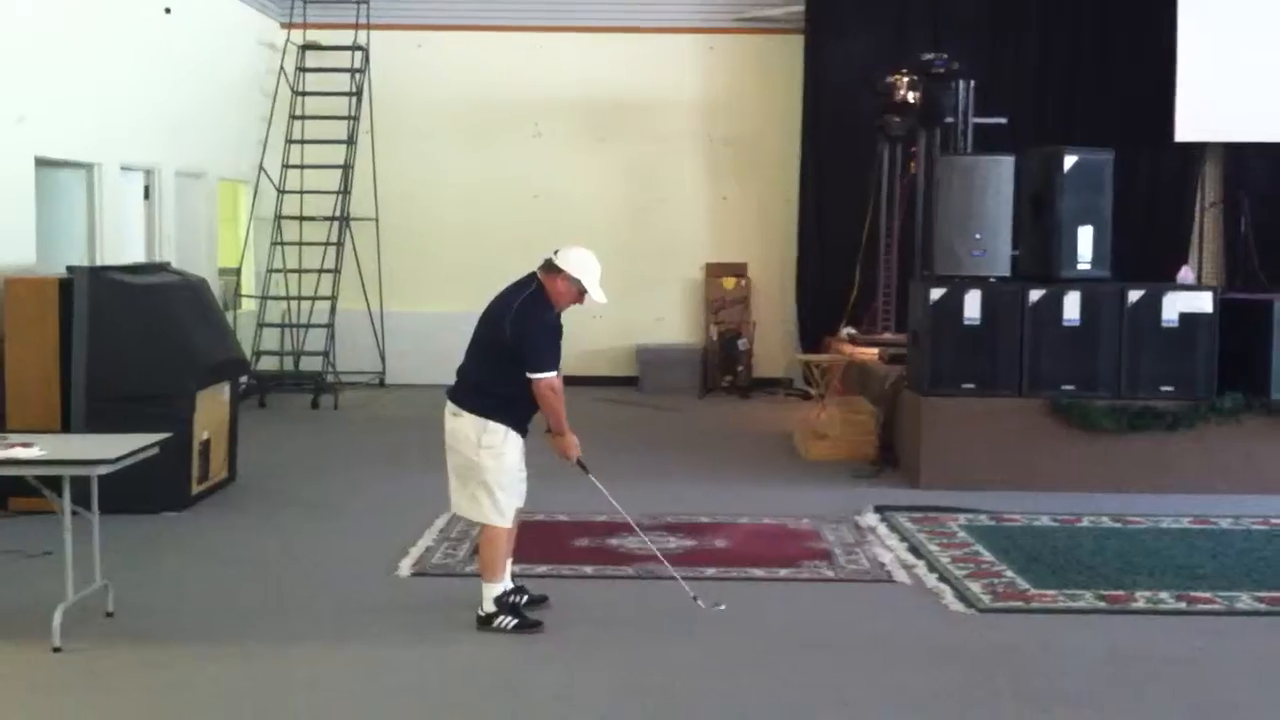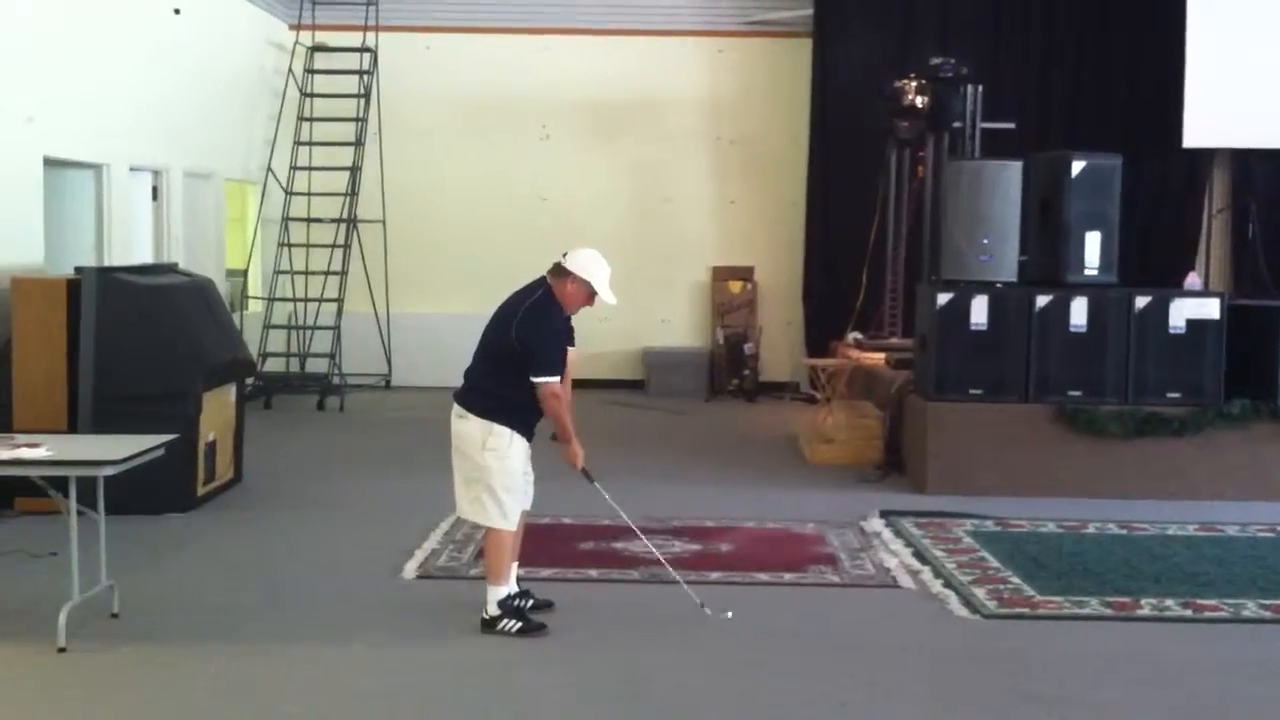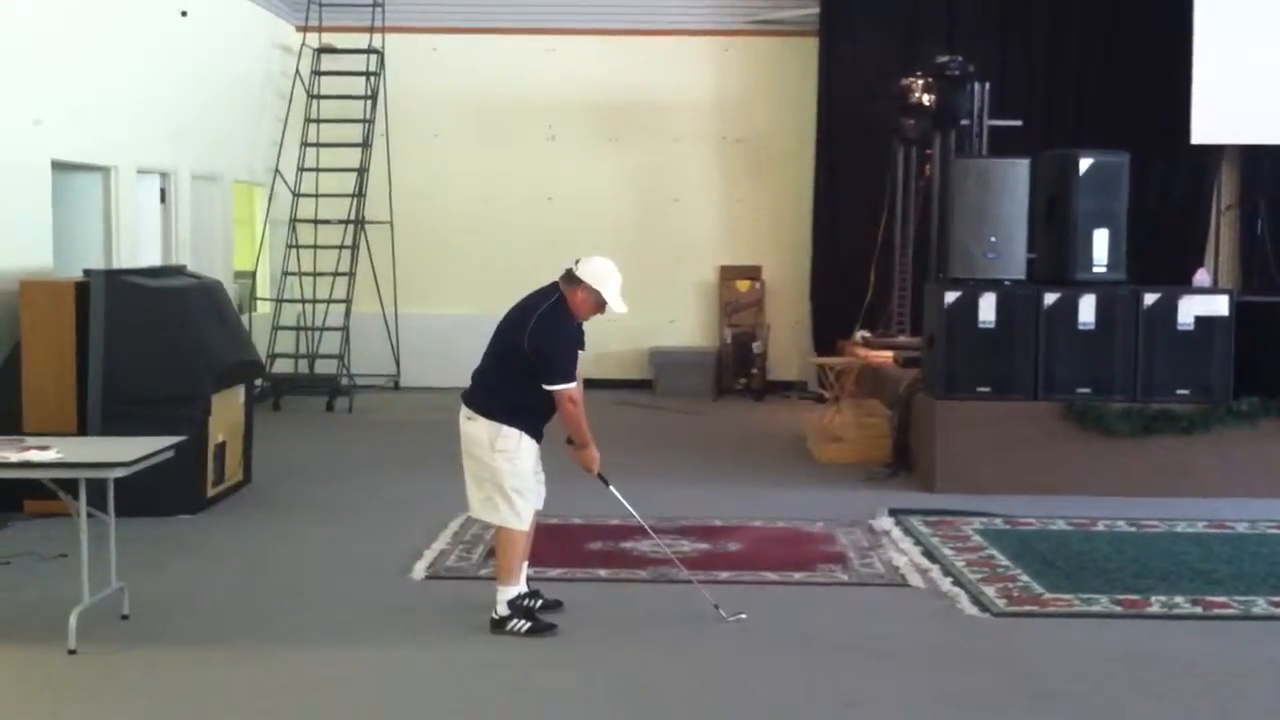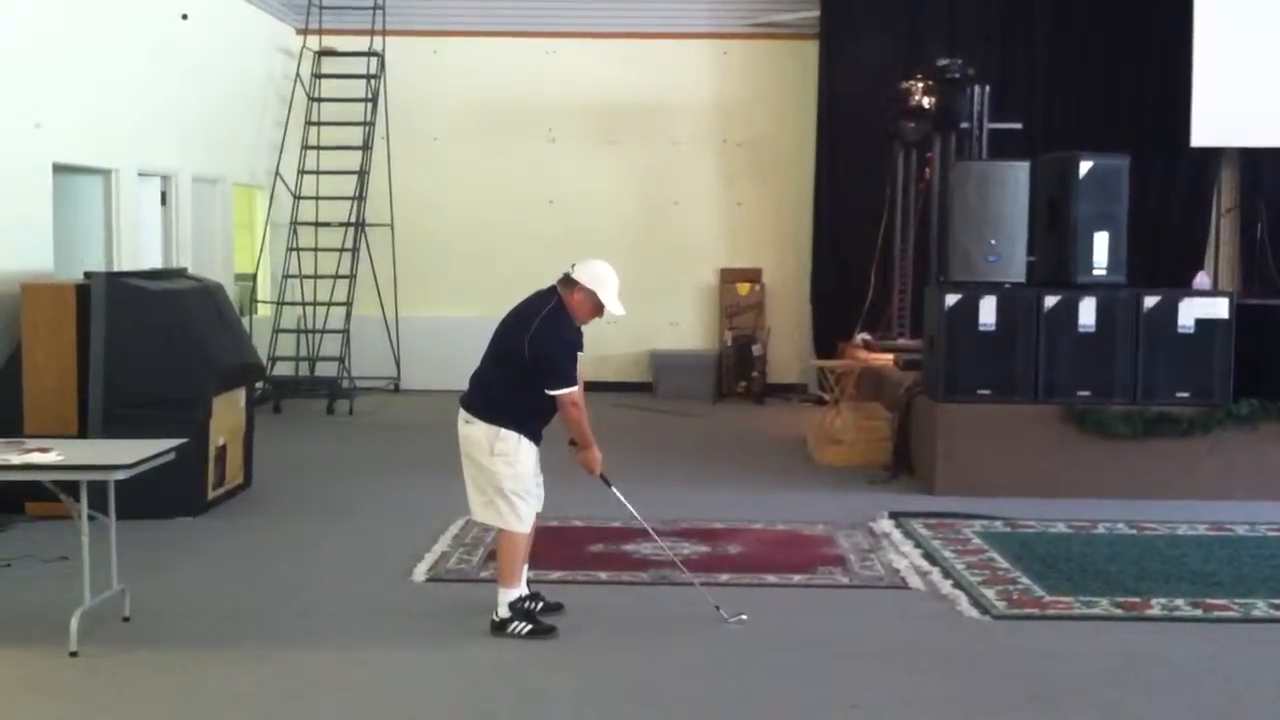
dt=1s
person 1, frame 1
left shoulder: (536, 299)
right shoulder: (533, 314)
left elbow: (550, 376)
right elbow: (545, 387)
left wrist: (559, 429)
right wrist: (563, 434)
left hip: (496, 418)
right hip: (484, 422)
left knee: (509, 506)
right knee: (497, 513)
left ankle: (504, 587)
right ankle: (492, 606)
person 1, frame 2
left shoulder: (549, 305)
right shoulder: (540, 317)
left elbow: (562, 372)
right elbow: (550, 393)
left wrist: (566, 435)
right wrist: (569, 441)
left hip: (505, 421)
right hip: (490, 424)
left knee: (516, 507)
right knee: (502, 515)
left ankle: (509, 590)
right ankle: (497, 609)
person 1, frame 3
left shoulder: (557, 307)
right shoulder: (552, 325)
left elbow: (571, 381)
right elbow: (567, 398)
left wrist: (579, 438)
right wrist: (585, 445)
left hip: (511, 420)
right hip: (498, 425)
left knee: (528, 506)
right knee: (514, 514)
left ankle: (518, 590)
right ankle: (507, 609)
person 1, frame 4
left shoulder: (556, 311)
right shoulder: (551, 328)
left elbow: (574, 384)
right elbow: (568, 401)
left wrist: (580, 439)
right wrist: (588, 446)
left hip: (512, 425)
right hip: (496, 429)
left knee: (527, 511)
right knee: (515, 517)
left ankle: (519, 593)
right ankle: (507, 612)
